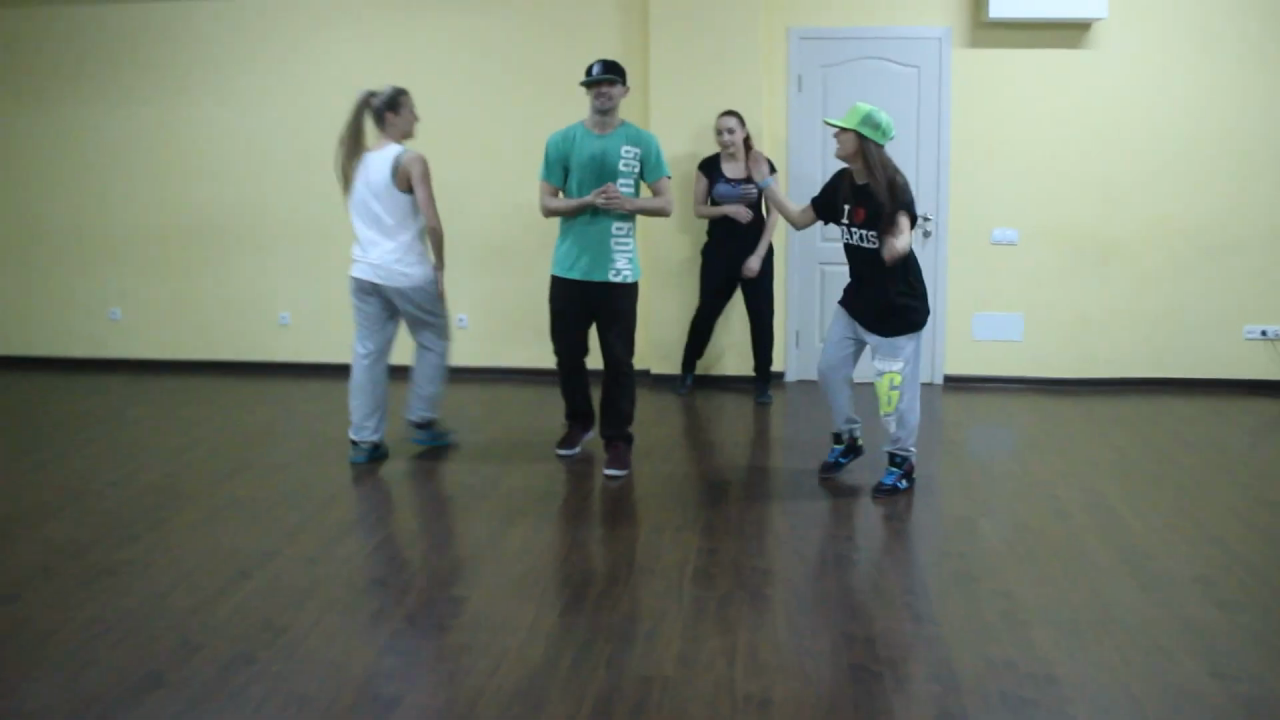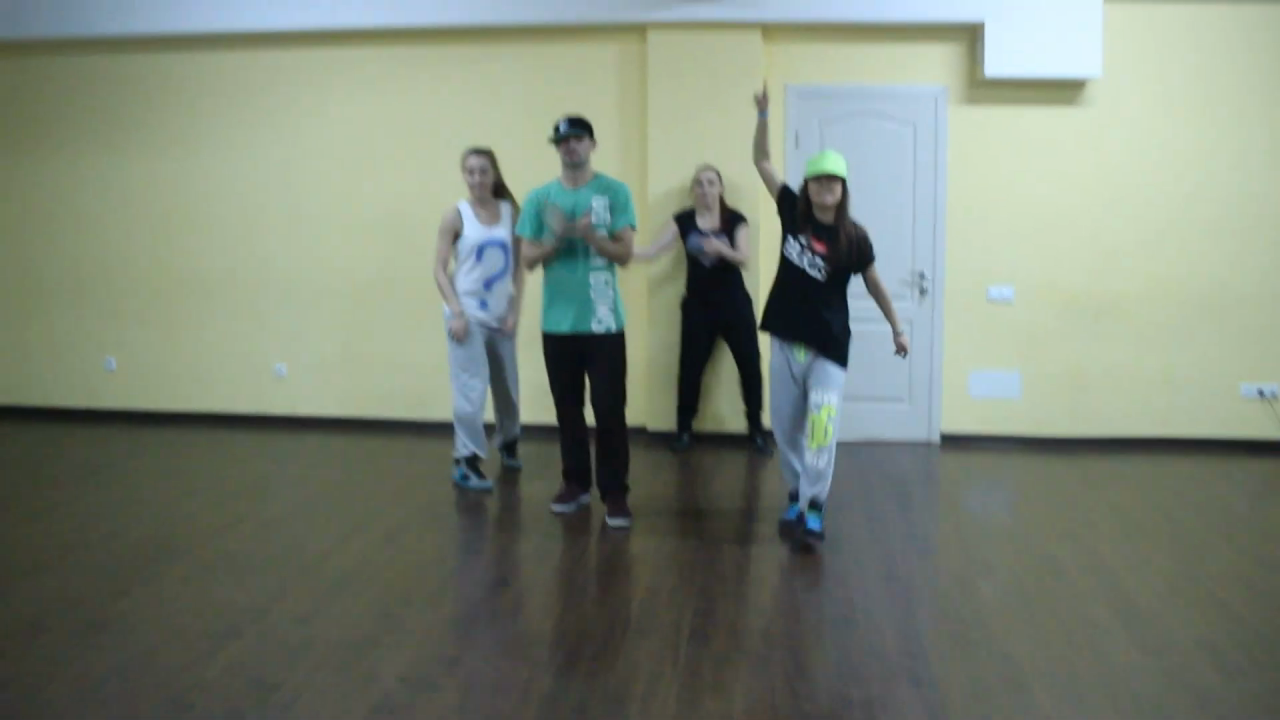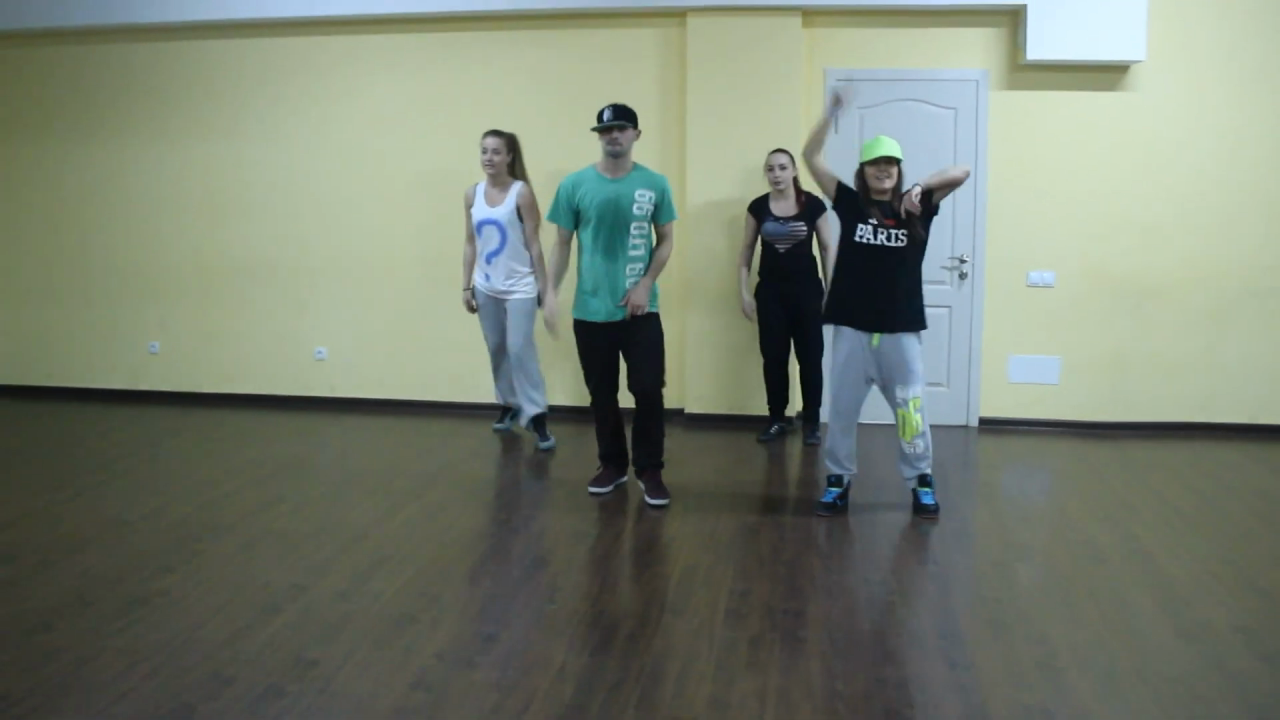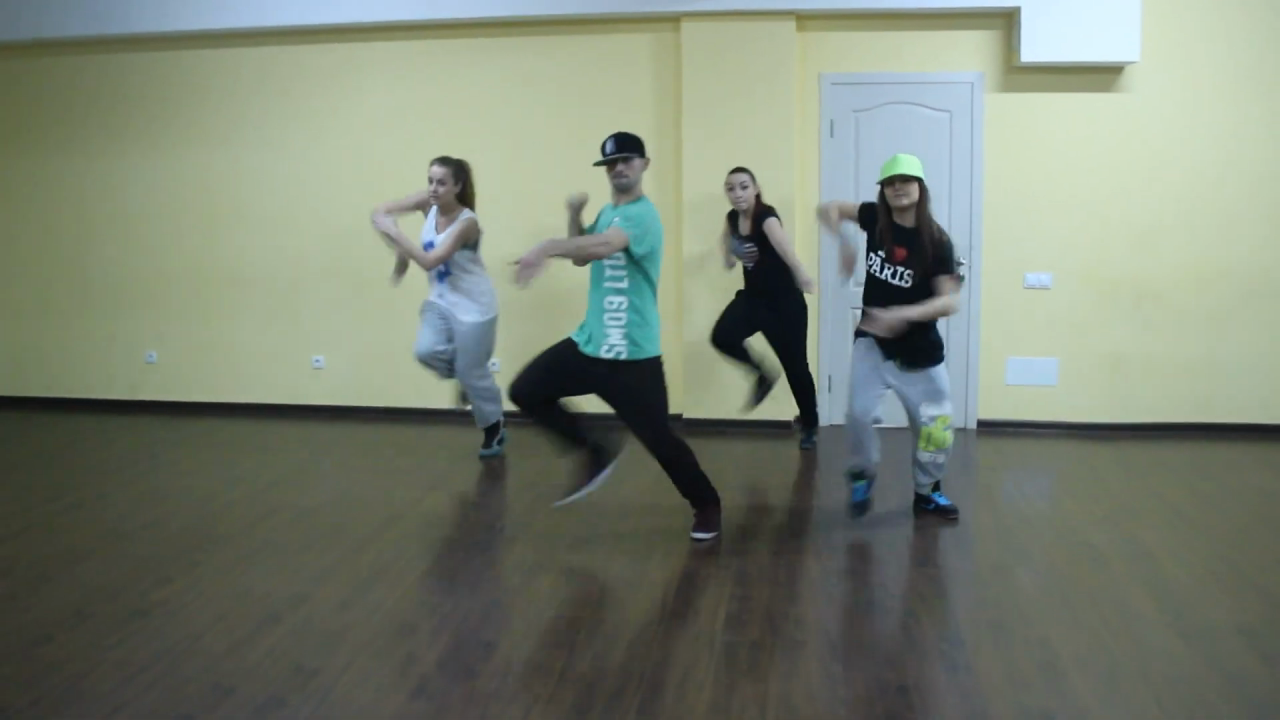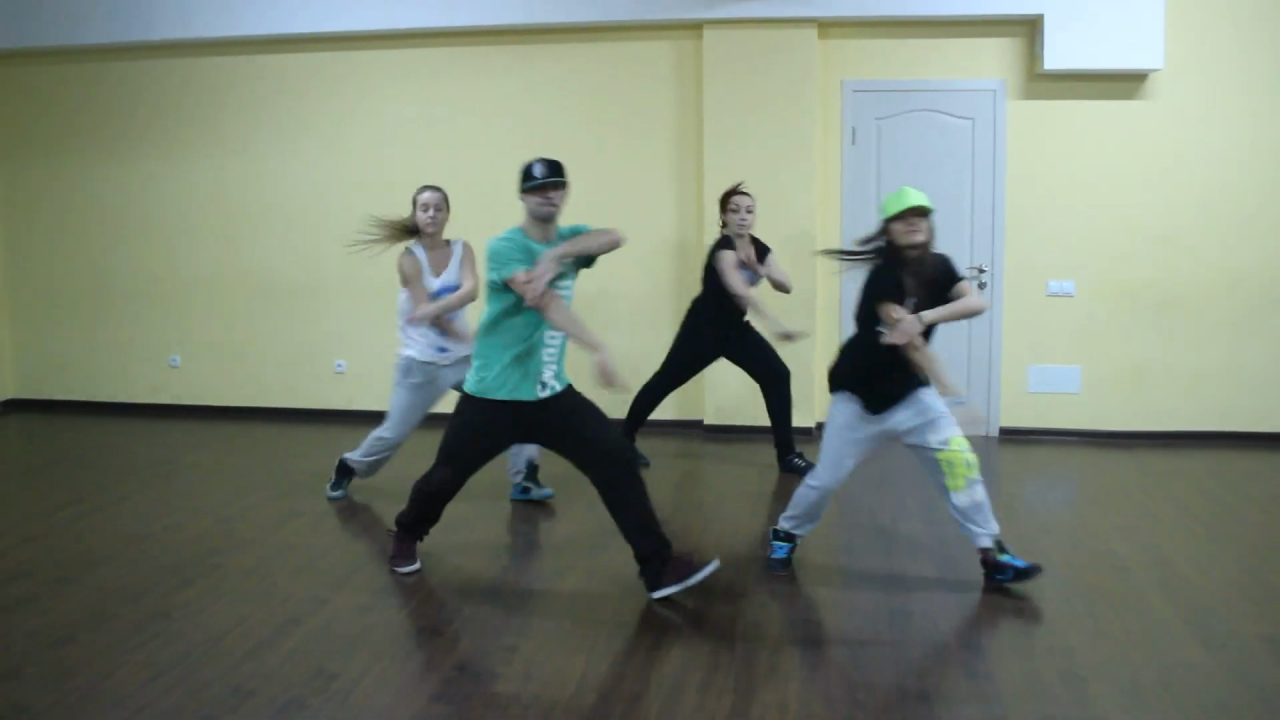
dt=0.7s
person 1, frame 1
left shoulder: (643, 142)
right shoulder: (562, 141)
left elbow: (665, 204)
right elbow: (547, 204)
left wrist: (628, 203)
right wrist: (589, 201)
left hip: (618, 273)
right hip: (569, 269)
left knee: (618, 360)
right knee: (567, 354)
left ankle: (617, 440)
right ankle: (579, 422)
person 1, frame 2
left shoulder: (614, 192)
right shoulder: (539, 198)
left elbow: (626, 253)
right elbow: (526, 257)
left wrist: (591, 235)
right wrist: (553, 238)
left hip: (603, 323)
right hip: (557, 322)
left knee: (609, 409)
right knee: (567, 407)
left ankle: (614, 491)
right ankle: (576, 482)
person 1, frame 3
left shoulder: (654, 184)
right shoulder: (574, 185)
left elbow: (666, 242)
right elbow: (563, 245)
left wrist: (646, 284)
right wrist: (551, 293)
left hip: (639, 309)
right hip: (591, 310)
left knee: (648, 389)
right knee: (602, 394)
left ankle: (650, 470)
right ankle: (613, 464)
person 1, frame 4
left shoulder: (642, 215)
right shoulder: (609, 212)
left elbow: (598, 246)
right elbow: (582, 257)
left wrist: (542, 249)
right wrist: (574, 216)
left hip: (631, 352)
right hip: (588, 342)
left knee: (658, 438)
right knee: (529, 392)
left ankle: (706, 505)
right ankle: (595, 453)
person 1, frame 5
left shoulder: (571, 239)
right shoulder: (504, 247)
left elbow: (614, 238)
right elbow: (539, 298)
left wrist: (556, 256)
right wrist: (595, 347)
left hip: (551, 393)
right hip: (492, 397)
left knee: (616, 461)
right knee: (444, 478)
left ankle: (659, 567)
right ankle: (407, 535)
person 2, frame 1
left shoulder: (893, 186)
right shoulder: (841, 183)
left elbow: (904, 234)
right elbow: (799, 220)
left wrist: (898, 245)
right wrist: (766, 183)
left hip: (898, 303)
right hip: (857, 298)
left knee: (894, 385)
right knee: (830, 368)
left ankle: (902, 463)
right ankle: (847, 439)
person 2, frame 2
left shoulder: (854, 238)
right shoulder: (793, 212)
left elbow: (874, 285)
right elbow: (762, 162)
left wrist: (897, 331)
right wrist: (762, 116)
left hip: (829, 346)
right hip: (786, 341)
left knee: (821, 424)
right knee: (785, 426)
left ankle: (813, 508)
right ankle: (797, 494)
person 2, frame 3
left shoulder: (916, 208)
right shoulder: (849, 204)
left elbow: (962, 172)
right elbow: (810, 159)
left wrist: (921, 188)
right wrist: (831, 113)
left hip: (900, 330)
right hip: (852, 328)
left knee: (911, 409)
right knee: (843, 410)
left ankle: (921, 481)
right ankle: (838, 479)
person 2, frame 4
left shoulder: (936, 241)
right shoulder: (877, 217)
left elbow: (948, 301)
right elbow: (828, 209)
left wrist: (902, 314)
right wrist: (843, 239)
left hip: (918, 347)
right hip: (873, 340)
left knee: (935, 427)
right knee: (860, 412)
left ankle: (926, 490)
right ankle: (861, 473)
person 2, frame 5
left shoulder: (937, 267)
right shoulder: (885, 274)
left elbow: (975, 303)
right elbow: (904, 336)
left wrist: (927, 316)
left hip: (909, 389)
right hip: (859, 391)
left knee: (959, 461)
right knee: (827, 476)
left ankle: (993, 557)
right ankle: (786, 533)
person 3, frame 1
left shoulder: (357, 162)
right shoulder: (410, 160)
right elbow: (431, 222)
right wrist: (439, 266)
left hip: (365, 273)
right hip: (407, 273)
left knee: (367, 353)
right knee: (433, 341)
left ankle: (363, 440)
right ankle: (422, 421)
person 3, frame 2
left shoulder: (510, 213)
right shoulder: (455, 216)
left elbow: (518, 265)
right elbow: (441, 268)
left wrist: (515, 308)
right wrist: (454, 312)
left hip: (501, 315)
right hip: (467, 315)
left knee: (506, 384)
right knee: (471, 386)
left ankle: (508, 442)
right ankle: (466, 460)
person 3, frame 3
left shoulder: (521, 193)
right shoulder: (472, 194)
left elbow: (534, 243)
right elbow: (470, 243)
left wrist: (544, 286)
right wrist: (466, 285)
left hip: (520, 287)
right hip: (486, 288)
left knee: (521, 351)
right knee: (497, 351)
left ankle: (537, 417)
right ankle: (509, 405)
person 3, frame 4
left shoulder: (466, 223)
right shoulder: (429, 203)
left elbow: (428, 260)
right elbow: (379, 213)
left wrist: (397, 236)
right wrist: (400, 251)
left hip: (474, 308)
right hip: (440, 301)
left knee: (472, 377)
right knee: (426, 351)
left ankle: (494, 427)
right ankle: (462, 374)
person 3, frame 5
left shoulder: (462, 249)
right shoulder: (409, 258)
left elbow: (471, 290)
right elbow: (424, 310)
left wrist: (435, 309)
left hip: (463, 353)
right hip: (422, 359)
right knee: (396, 428)
left ankle: (524, 479)
right ankle: (349, 468)
person 4, frame 1
right shoulder: (707, 166)
left elbow: (772, 215)
right elbow: (698, 209)
left wrist: (759, 255)
right wrist: (727, 209)
left hip: (755, 248)
right hip: (718, 249)
left knee: (761, 315)
right knee: (707, 312)
left ankle: (763, 381)
right ankle: (688, 371)
person 4, frame 2
left shoulder: (735, 220)
right shoulder: (683, 220)
left elbow: (744, 256)
right elbow: (654, 249)
left wrist: (720, 248)
left hip: (734, 302)
right hip: (698, 304)
left knee: (750, 365)
right knee: (690, 368)
left ankle: (756, 432)
right ankle: (684, 431)
person 4, frame 3
left shoulder: (813, 204)
right shoulder: (758, 207)
left elbow: (828, 248)
right elbow: (748, 249)
right wrist: (744, 290)
left hip: (806, 288)
right hip: (770, 290)
left knee: (810, 356)
right knee: (773, 356)
left ankle: (811, 421)
right ankle: (777, 419)
person 4, frame 4
left shoulder: (767, 217)
right shoulder: (733, 217)
left elbow: (785, 246)
left wrist: (801, 275)
right wrist: (728, 254)
left hip: (784, 299)
right hip: (752, 295)
left knee: (795, 365)
right knee: (723, 336)
left ankle: (809, 424)
right ankle: (763, 375)
person 4, frame 5
left shoulder: (760, 249)
right shoulder: (724, 248)
left elbow: (786, 287)
right elbow: (739, 290)
left wrist: (767, 272)
right wrist: (776, 326)
left hip: (734, 326)
right hip: (702, 327)
left knee: (778, 376)
right knee: (665, 382)
left ankle: (787, 454)
right ankle: (625, 439)
